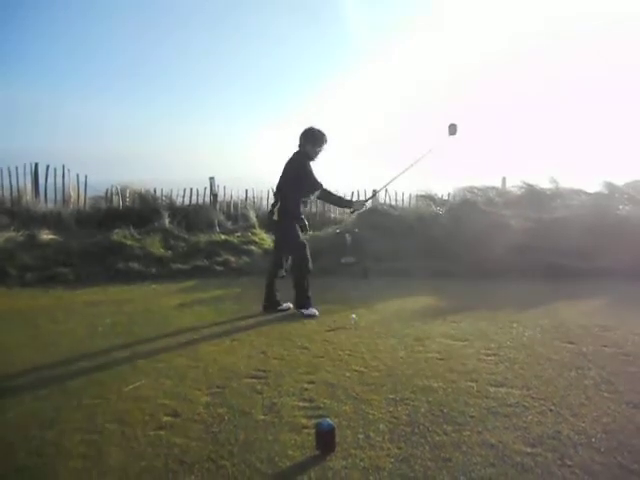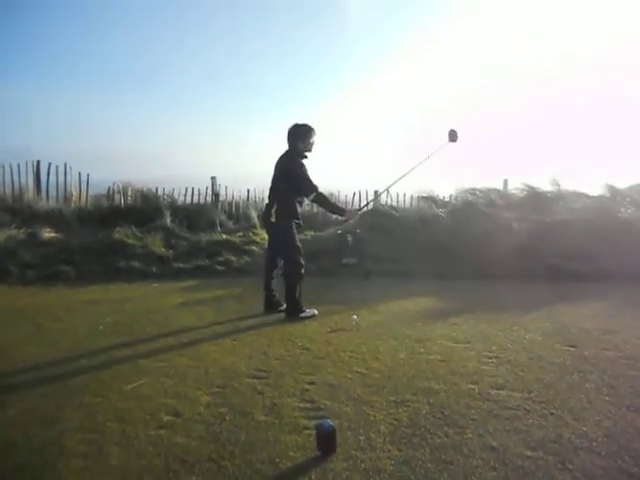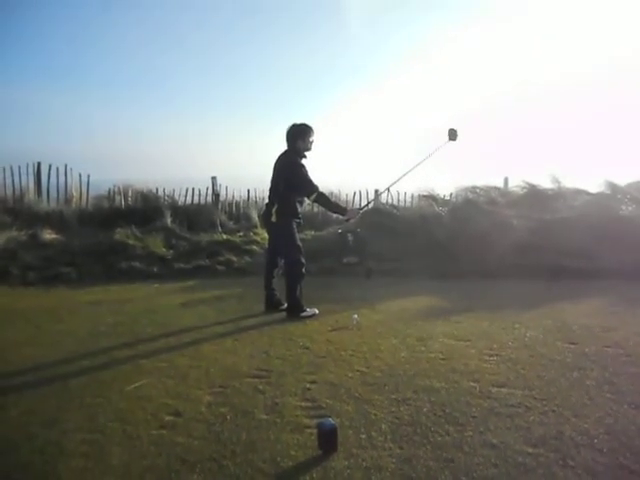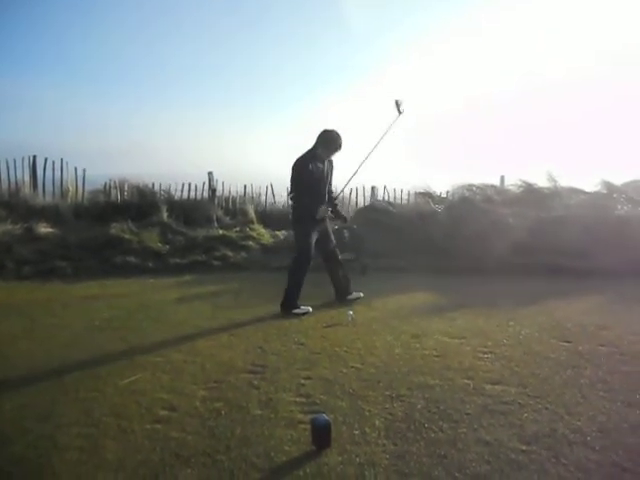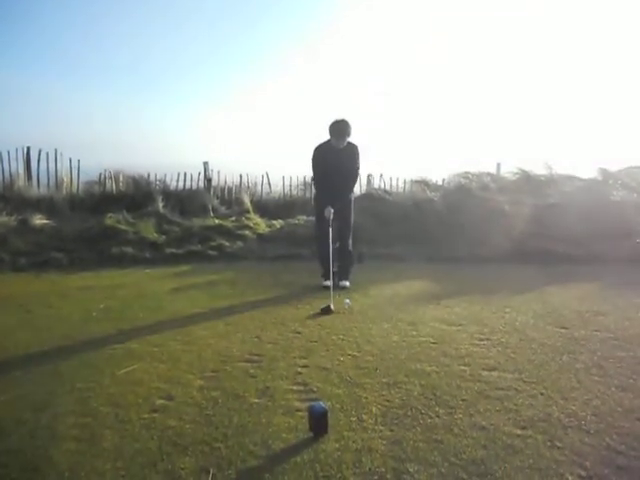
dt=1s
person 1, frame 1
left shoulder: (298, 161)
right shoulder: (300, 164)
right elbow: (320, 192)
left wrist: (301, 218)
right wrist: (350, 204)
left hip: (283, 216)
right hip: (284, 217)
left knee: (279, 259)
right knee: (302, 257)
left ankle: (271, 301)
right ankle: (303, 303)
person 1, frame 2
left shoulder: (287, 159)
right shoulder: (294, 164)
right elbow: (314, 195)
right wrist: (342, 212)
left hip: (275, 217)
right hip: (282, 218)
left knee: (273, 260)
right knee: (295, 262)
left ankle: (272, 302)
right ankle: (294, 308)
person 1, frame 3
left shoulder: (286, 159)
right shoulder: (293, 164)
right elbow: (315, 195)
right wrist: (344, 211)
left hip: (276, 216)
right hip: (283, 218)
left knee: (274, 259)
right knee: (296, 262)
left ankle: (273, 301)
right ankle: (295, 307)
person 1, frame 4
left shoulder: (328, 162)
right shoulder: (303, 164)
right elbow: (295, 195)
left wrist: (335, 210)
right wrist: (316, 209)
left hip: (321, 218)
right hip: (304, 218)
left knee: (332, 254)
right knee: (303, 258)
left ankle: (343, 292)
right ankle: (289, 304)
person 1, frame 5
left shoulder: (353, 150)
right shoulder: (320, 151)
left elbow: (353, 177)
right elbow: (318, 180)
left wrist: (337, 202)
right wrist: (327, 204)
left hip: (344, 198)
right hip: (323, 198)
left knee: (345, 237)
right knee: (323, 237)
left ankle: (344, 275)
right ankle: (327, 274)
